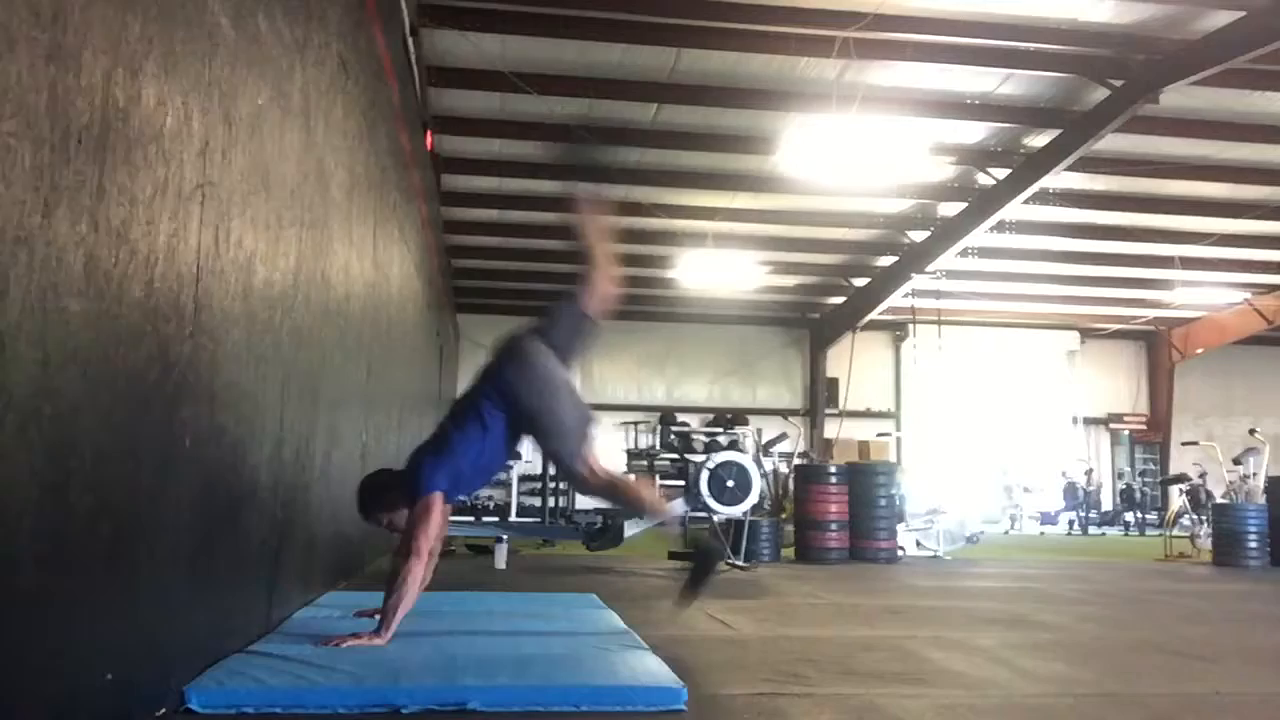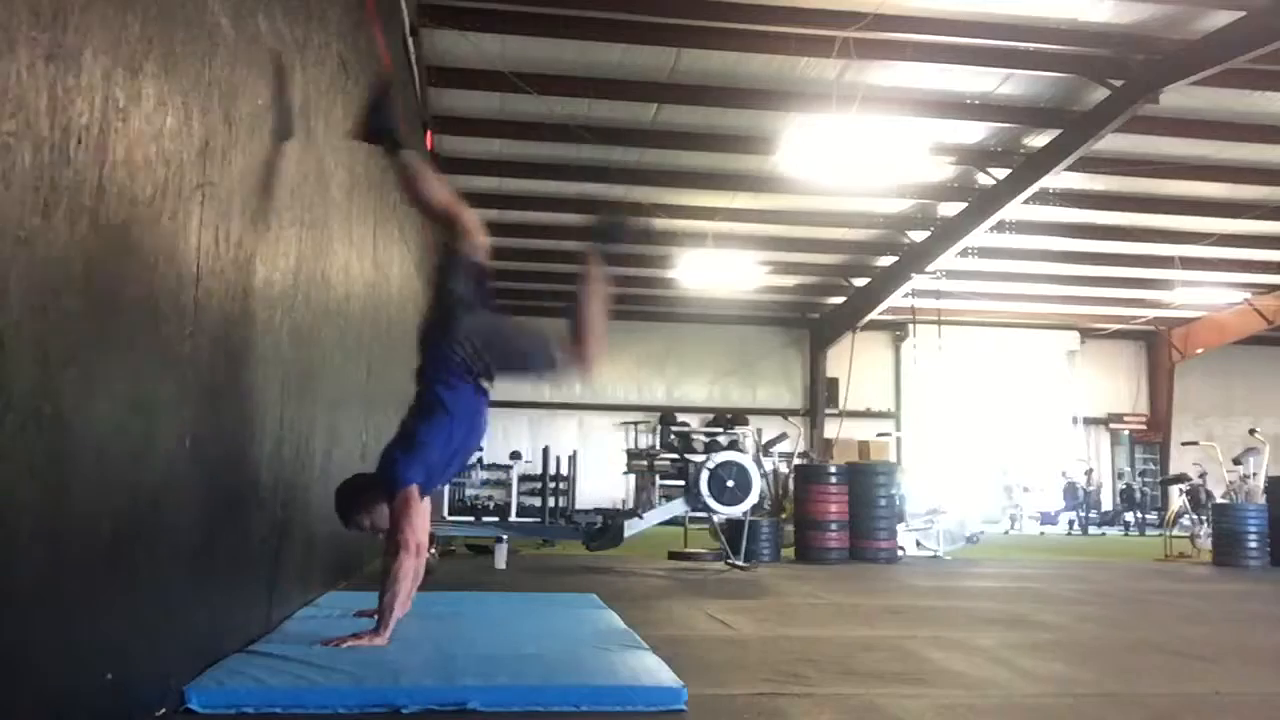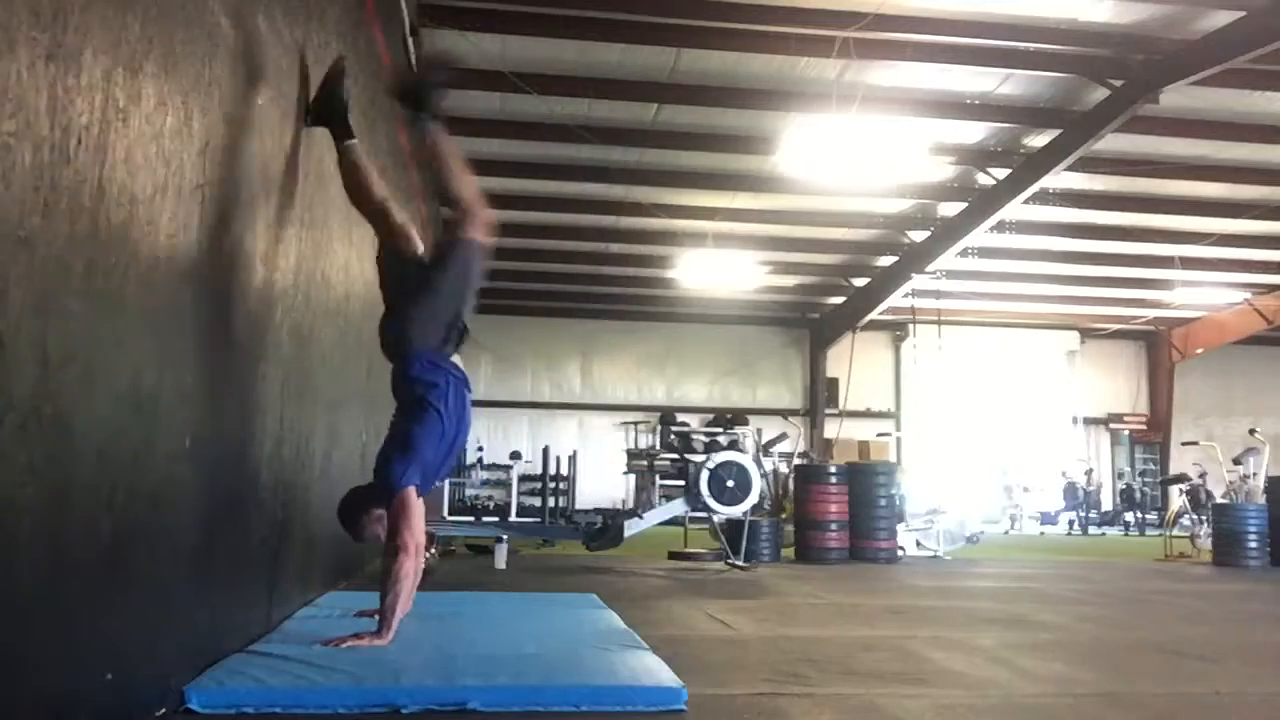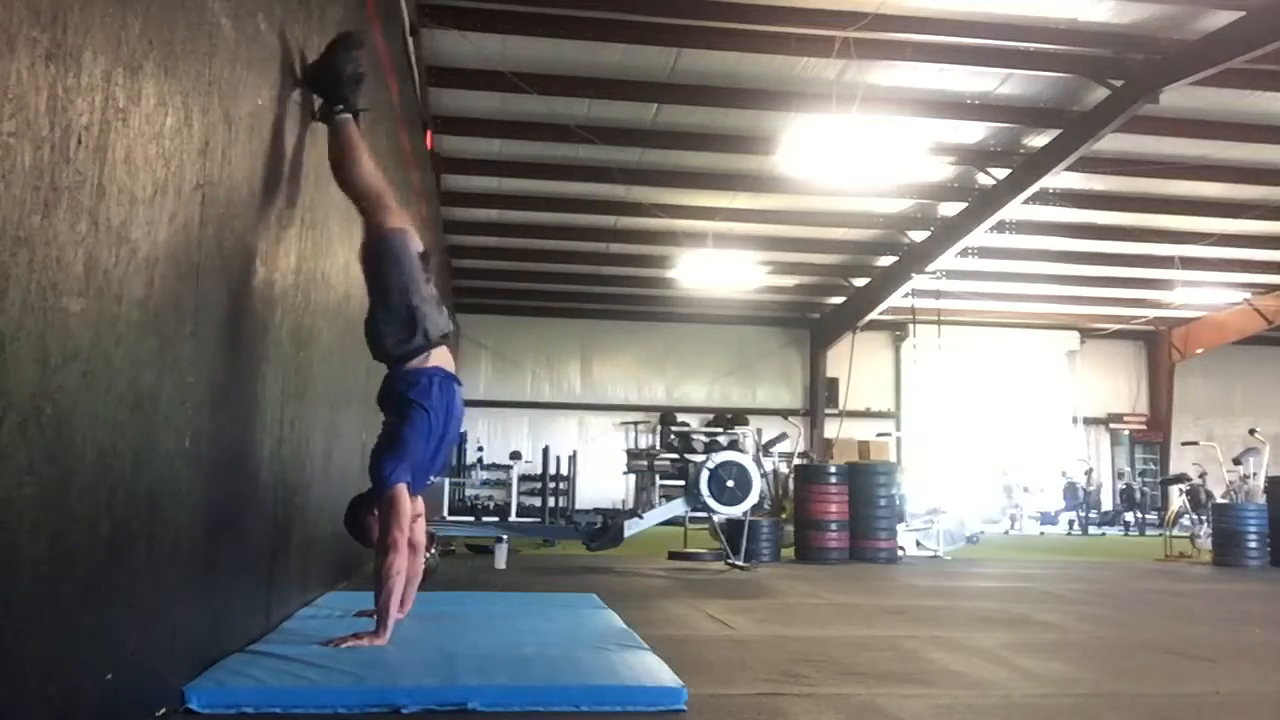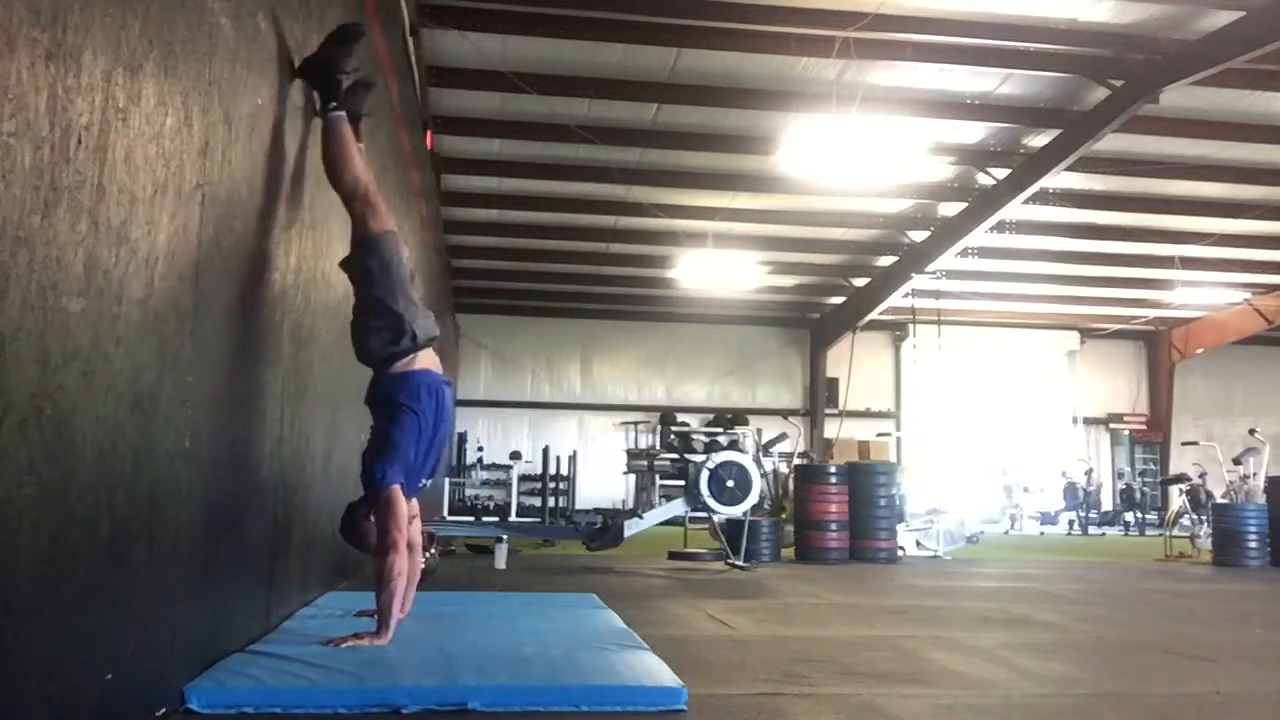
dt=0.2s
person 1, frame 1
left shoulder: (425, 483)
right shoulder: (426, 484)
left elbow: (416, 559)
right elbow: (422, 558)
left wrist: (383, 630)
right wrist: (392, 609)
left hip: (527, 381)
right hip: (527, 363)
left knee: (594, 479)
right knee: (598, 295)
left ankle: (695, 542)
person 1, frame 2
left shoulder: (402, 475)
right shoulder: (406, 478)
left elbow: (407, 551)
left wrist: (381, 630)
right wrist: (392, 608)
left hip: (462, 345)
right hip: (458, 350)
right knee: (465, 226)
left ankle: (596, 249)
person 1, frame 3
left shoulder: (399, 480)
left elbow: (407, 554)
left wrist: (383, 631)
right wrist: (392, 614)
left hip: (426, 345)
right hip: (425, 349)
left knee: (476, 224)
right knee: (393, 224)
left ankle: (427, 117)
right ankle: (339, 127)
person 1, frame 4
left shoulder: (395, 476)
left wrist: (383, 630)
right wrist: (397, 612)
left hip: (414, 346)
right hip: (417, 350)
left knee: (381, 210)
person 1, frame 5
left shoulder: (387, 477)
left wrist: (384, 630)
right wrist: (393, 615)
left hip: (400, 347)
right hip: (404, 350)
left knee: (368, 211)
left ankle: (336, 103)
